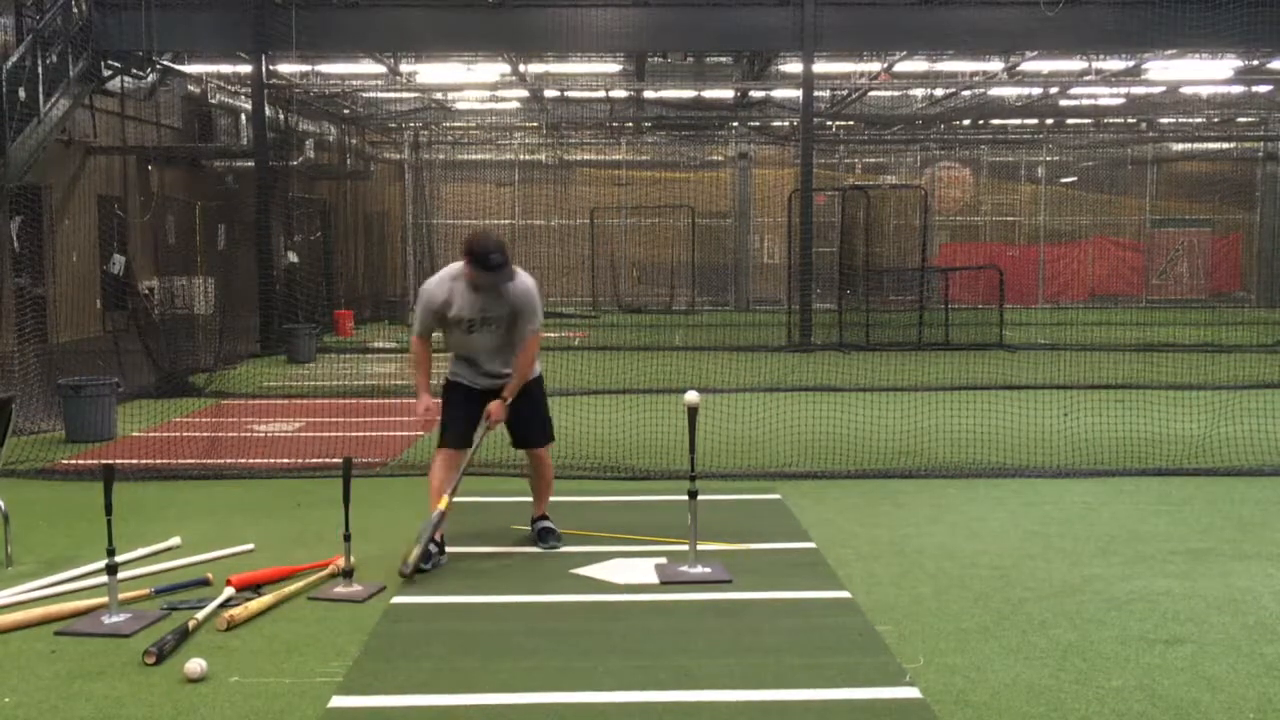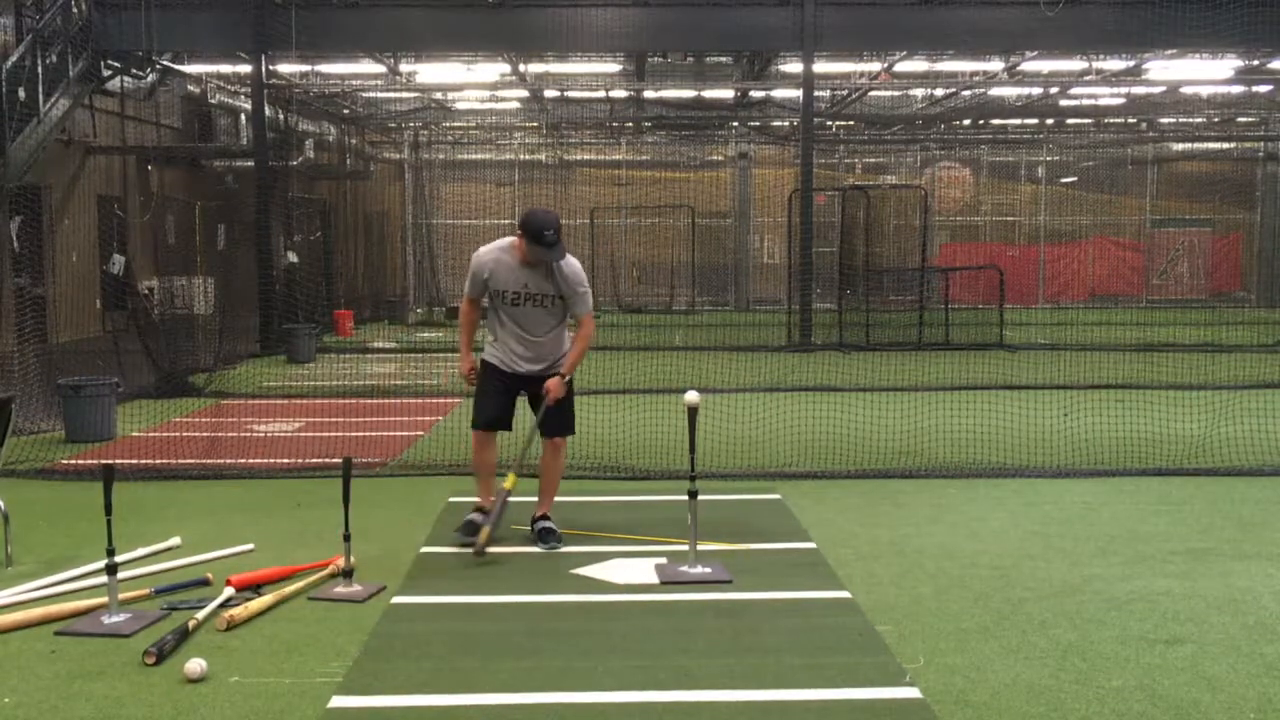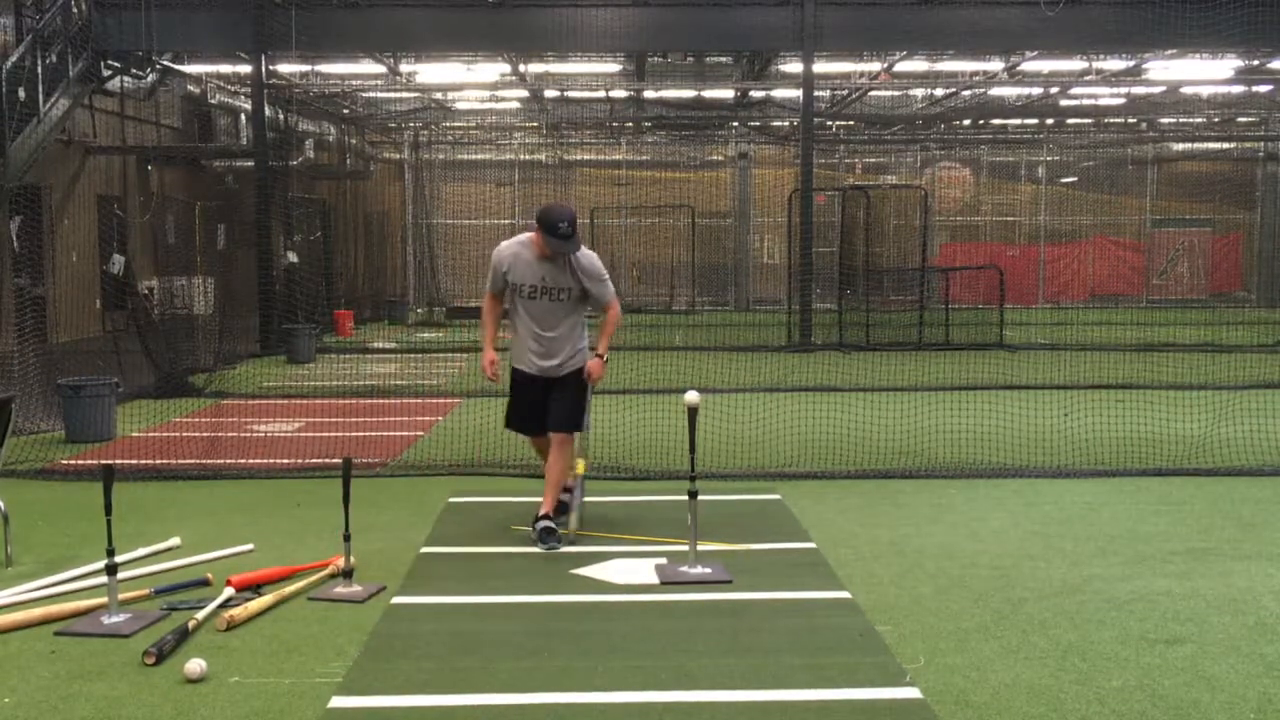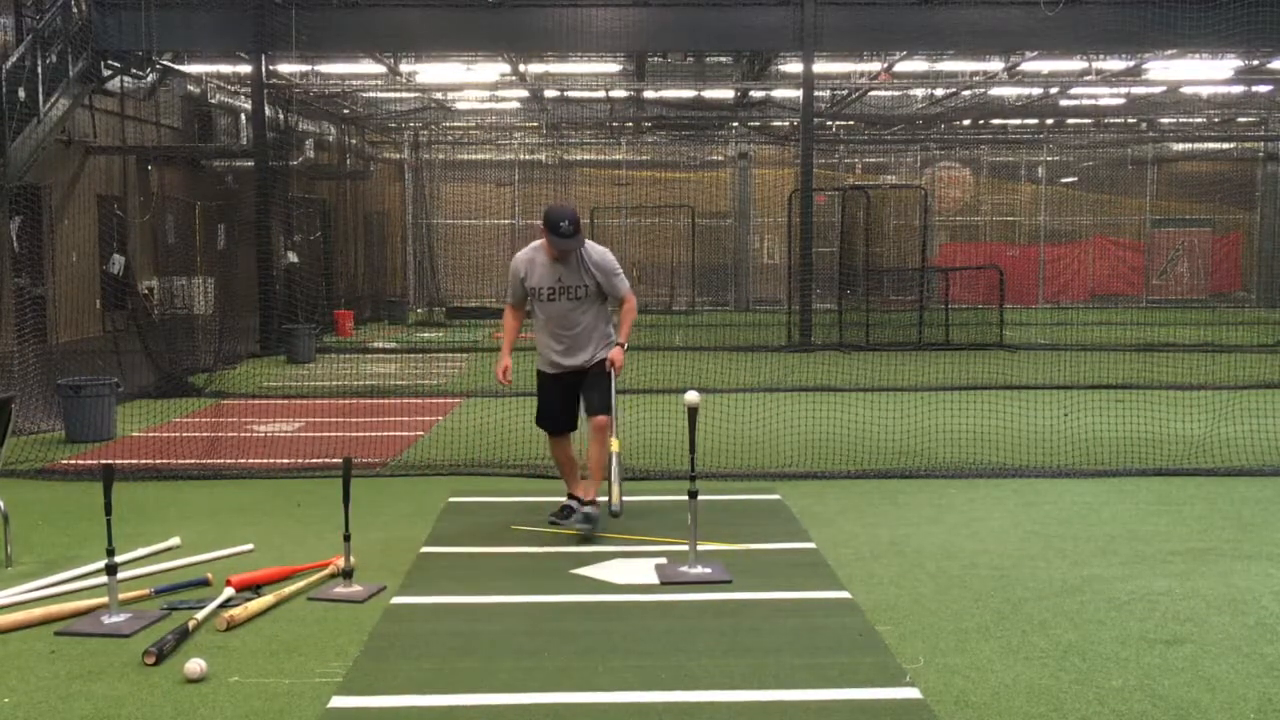
dt=0.3s
person 1, frame 1
left shoulder: (522, 286)
right shoulder: (437, 289)
left elbow: (530, 347)
right elbow: (421, 339)
left wrist: (505, 399)
right wrist: (424, 392)
left hip: (519, 378)
right hip: (465, 378)
left knee: (539, 450)
right knee: (448, 451)
left ankle: (541, 518)
right ankle: (436, 539)
person 1, frame 2
left shoulder: (569, 270)
right shoulder: (486, 259)
left elbow: (585, 325)
right elbow: (470, 304)
left wrist: (564, 375)
right wrist: (466, 353)
left hip: (552, 367)
right hip: (500, 361)
left knee: (555, 440)
right knee: (483, 433)
left ankle: (542, 516)
right ankle: (483, 508)
person 1, frame 3
left shoulder: (586, 262)
right shoulder: (506, 255)
left elbow: (612, 308)
right elbow: (494, 299)
left wrist: (600, 355)
right wrist: (489, 347)
left hip: (571, 364)
right hip: (525, 363)
left knee: (562, 436)
right knee: (536, 433)
left ankle: (545, 516)
right ankle: (564, 486)
person 1, frame 4
left shoulder: (599, 258)
right shoulder: (523, 262)
left elbow: (628, 301)
right elbow: (514, 309)
left wrist: (620, 344)
right wrist: (505, 354)
left hip: (597, 357)
right hip: (552, 363)
left knee: (600, 423)
right knee: (557, 434)
left ankle: (589, 501)
right ankle: (575, 496)
